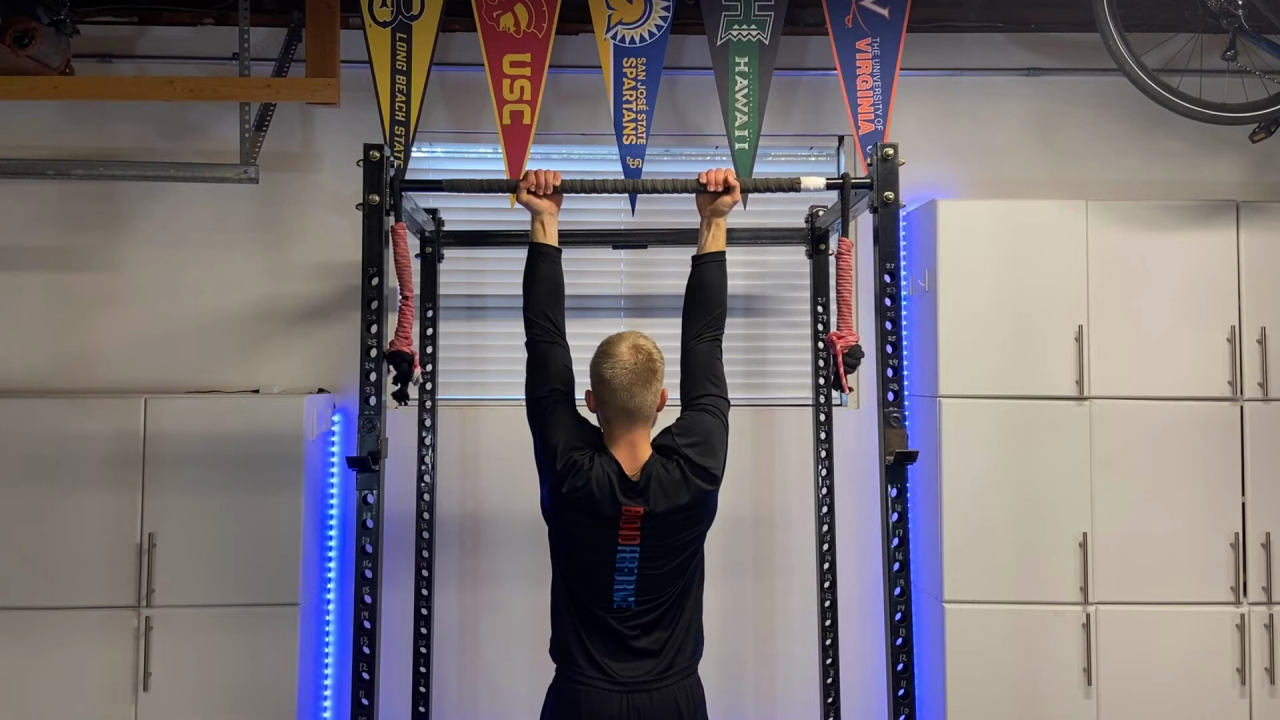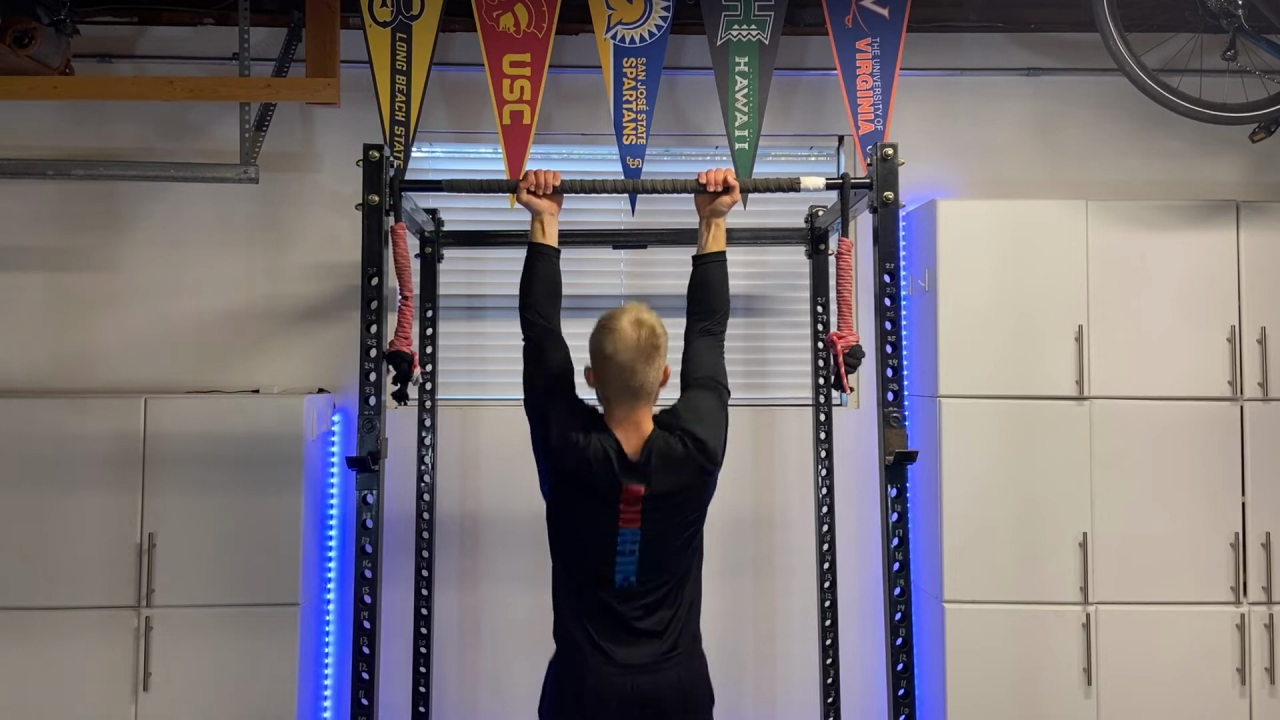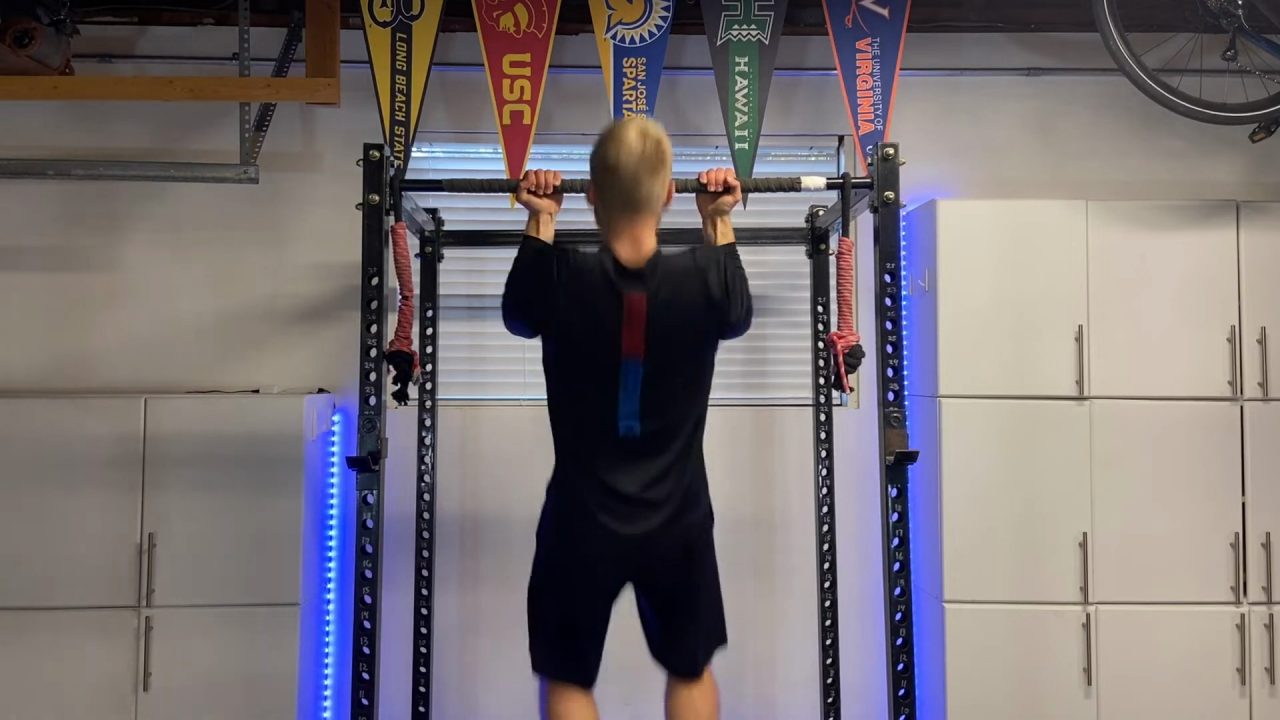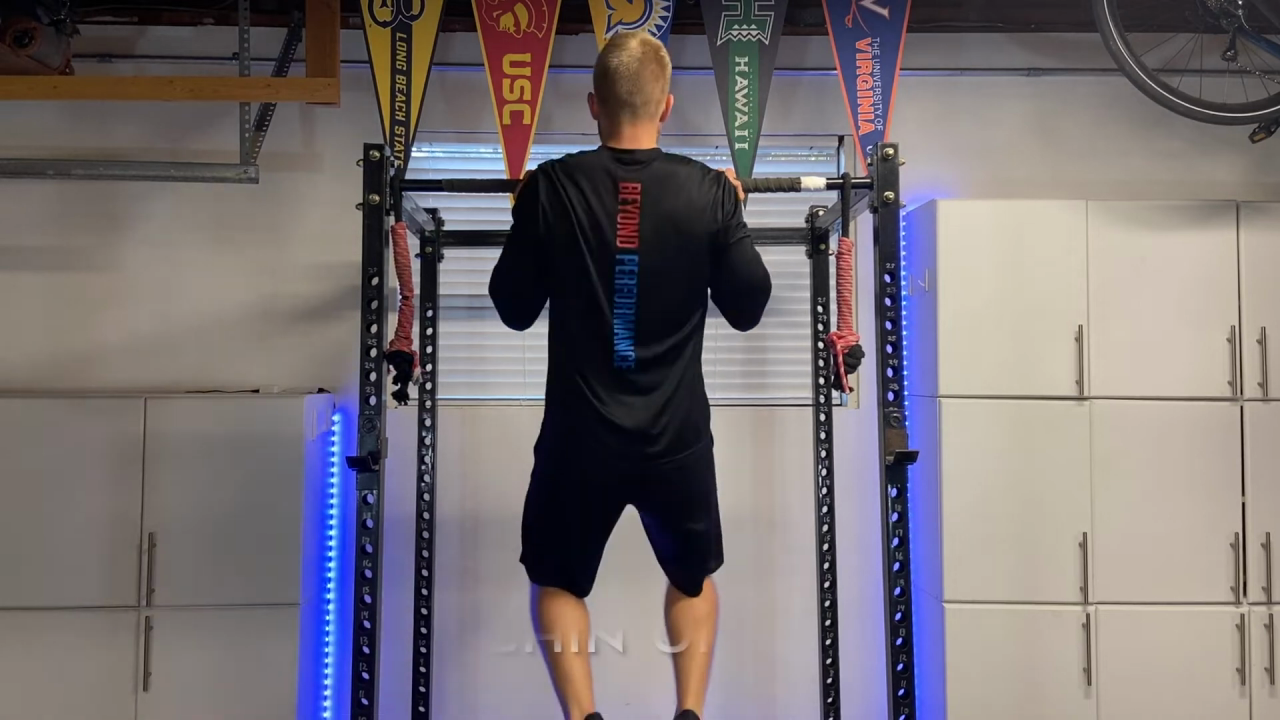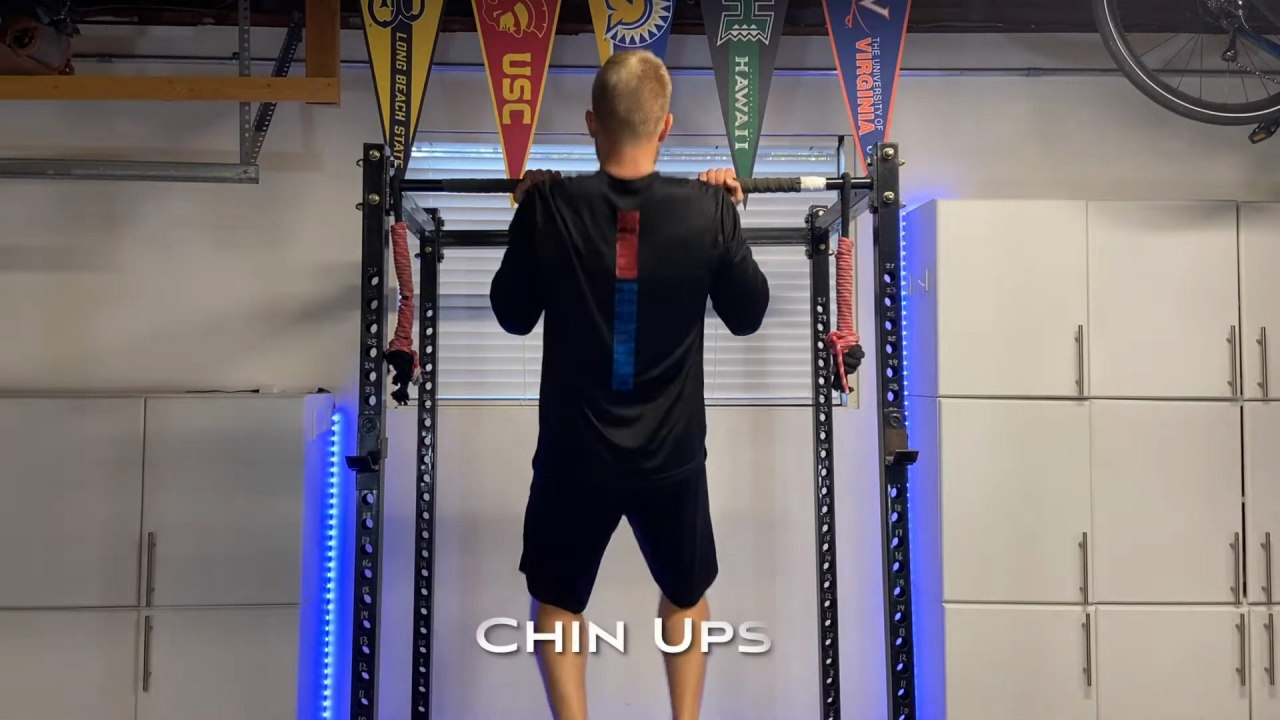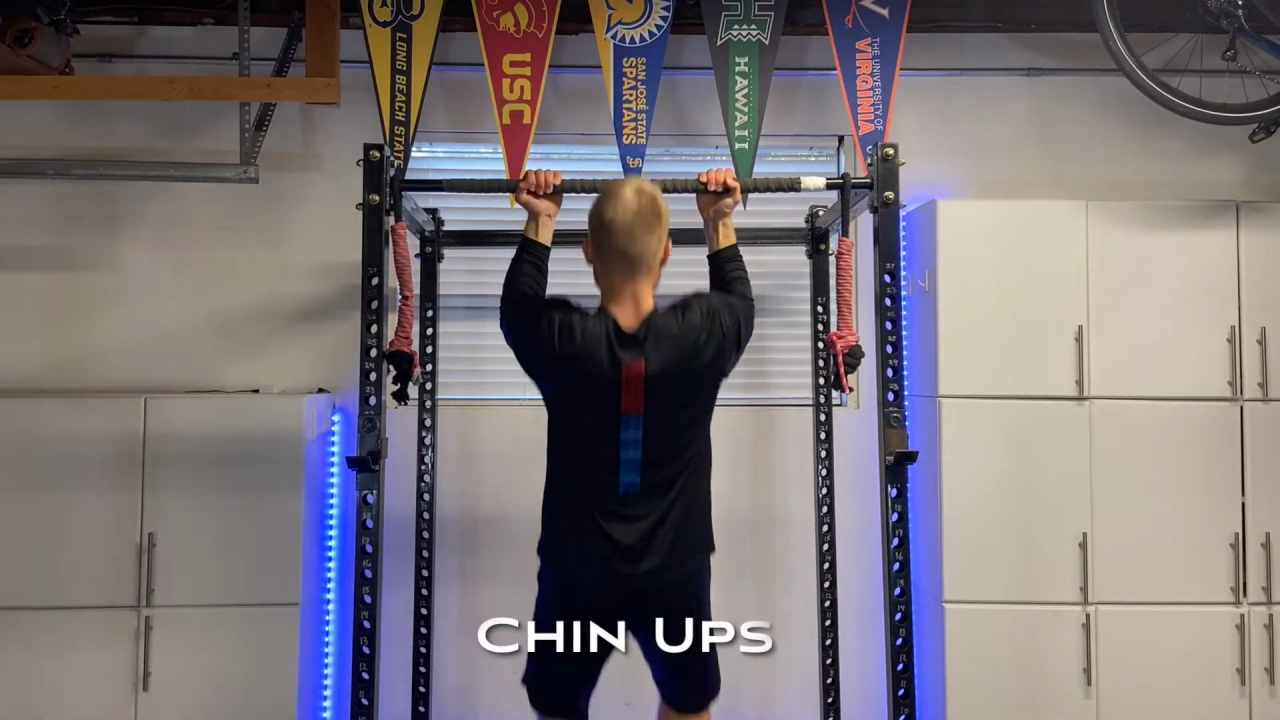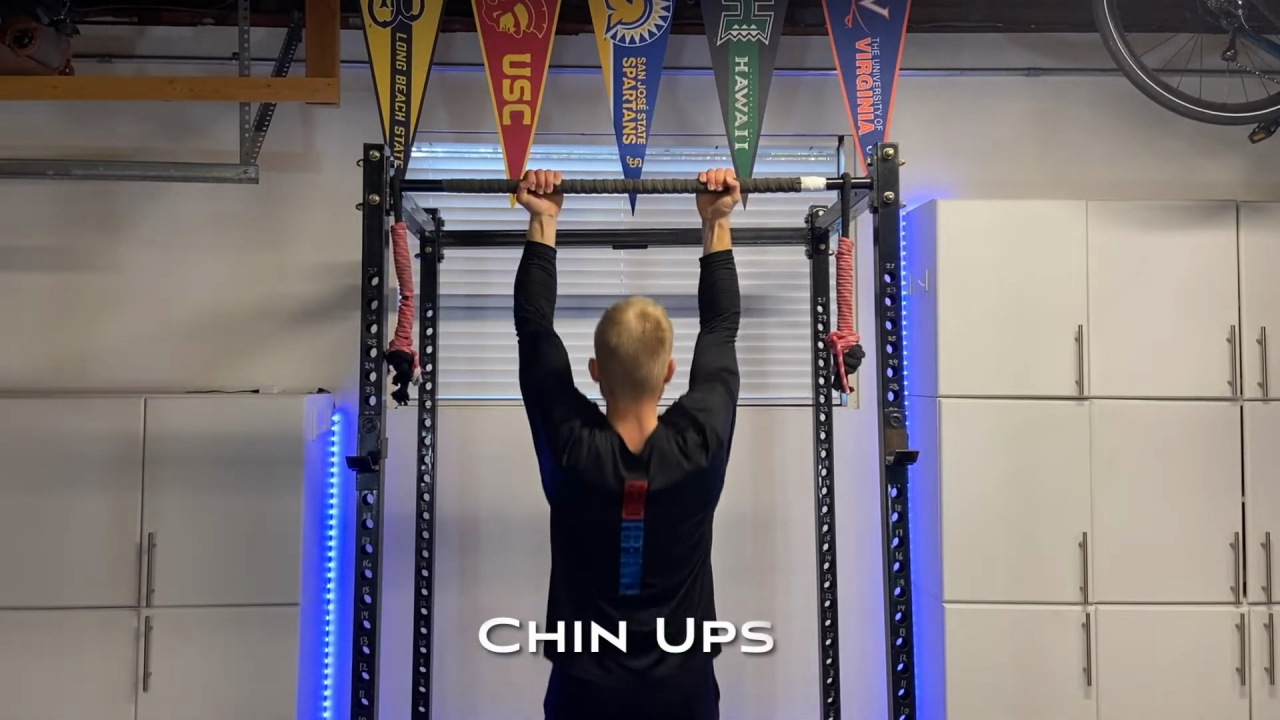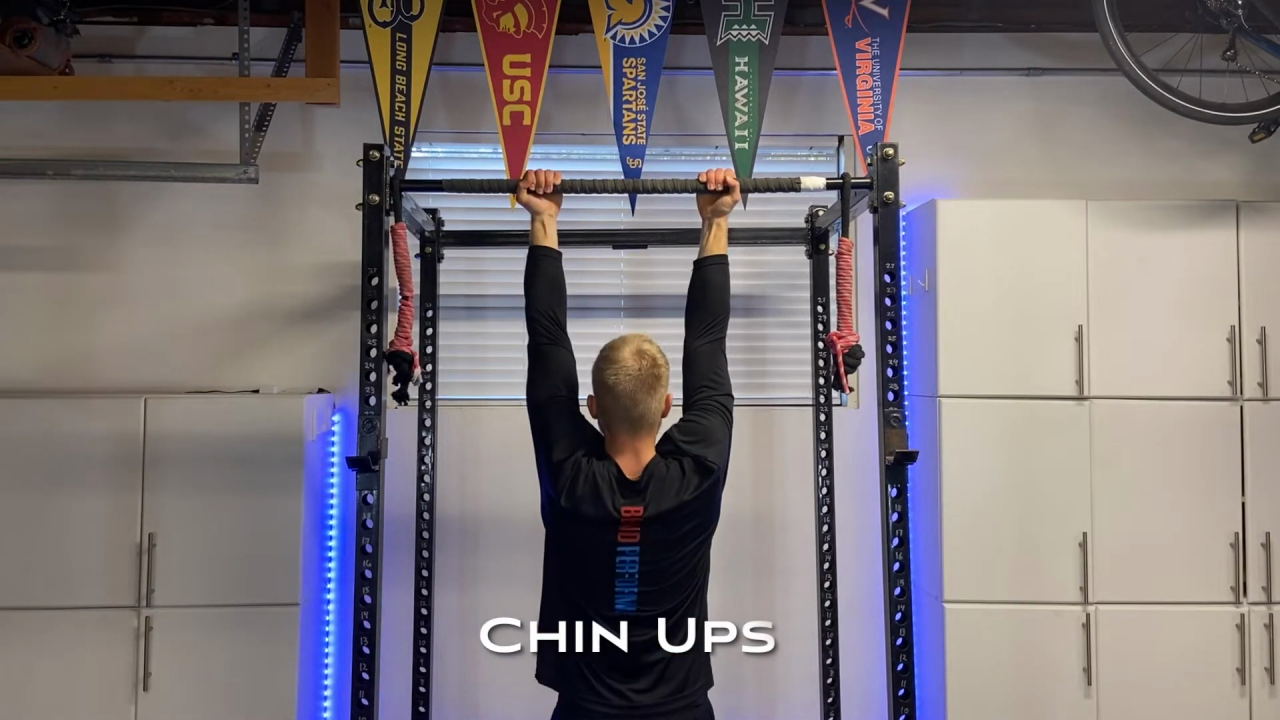
dt=0.4s
person 1, frame 1
left shoulder: (568, 472)
right shoulder: (695, 473)
left elbow: (545, 339)
right elbow: (704, 338)
left wrist: (544, 223)
right wrist: (714, 224)
person 1, frame 2
left shoulder: (567, 453)
right shoulder: (695, 451)
left elbow: (541, 334)
right elbow: (707, 334)
left wrist: (544, 222)
right wrist: (713, 223)
person 1, frame 3
left shoulder: (559, 282)
right shoulder: (704, 282)
left elbow: (518, 312)
right elbow: (737, 314)
left wrist: (540, 219)
right wrist: (720, 221)
left hip: (581, 526)
right hip: (676, 525)
right knee: (690, 669)
person 1, frame 4
left shoulder: (551, 187)
right shoulder: (708, 191)
left elbow: (514, 308)
right elbow: (747, 307)
left hip: (580, 440)
right hip: (676, 439)
left knee: (557, 582)
right knee: (692, 578)
person 1, frame 5
left shoulder: (550, 208)
right shoulder: (706, 209)
left elbow: (513, 313)
right elbow: (747, 313)
left hip: (576, 456)
right hip: (671, 455)
left knee: (556, 601)
right knee: (685, 595)
person 1, frame 6
left shoulder: (561, 340)
right shoulder: (702, 335)
left elbow: (514, 309)
right elbow: (742, 308)
left wrist: (539, 223)
right wrist: (720, 224)
left hip: (579, 572)
right hip: (673, 573)
person 1, frame 7
left shoulder: (568, 449)
right shoulder: (701, 445)
left elbow: (532, 326)
right elbow: (722, 325)
left wrist: (543, 222)
right wrist: (717, 222)
person 1, frame 8
left shoulder: (568, 476)
right shoulder: (699, 474)
left elbow: (547, 337)
right elbow: (707, 335)
left wrist: (544, 222)
right wrist: (715, 223)
